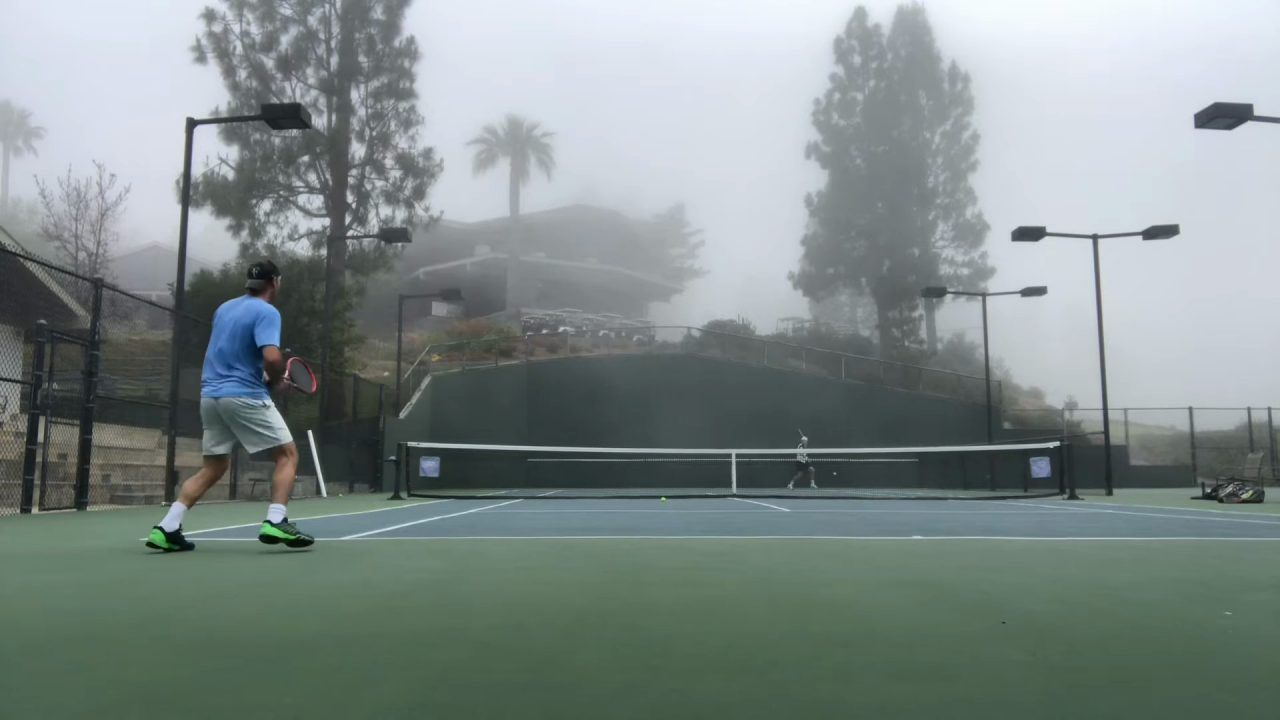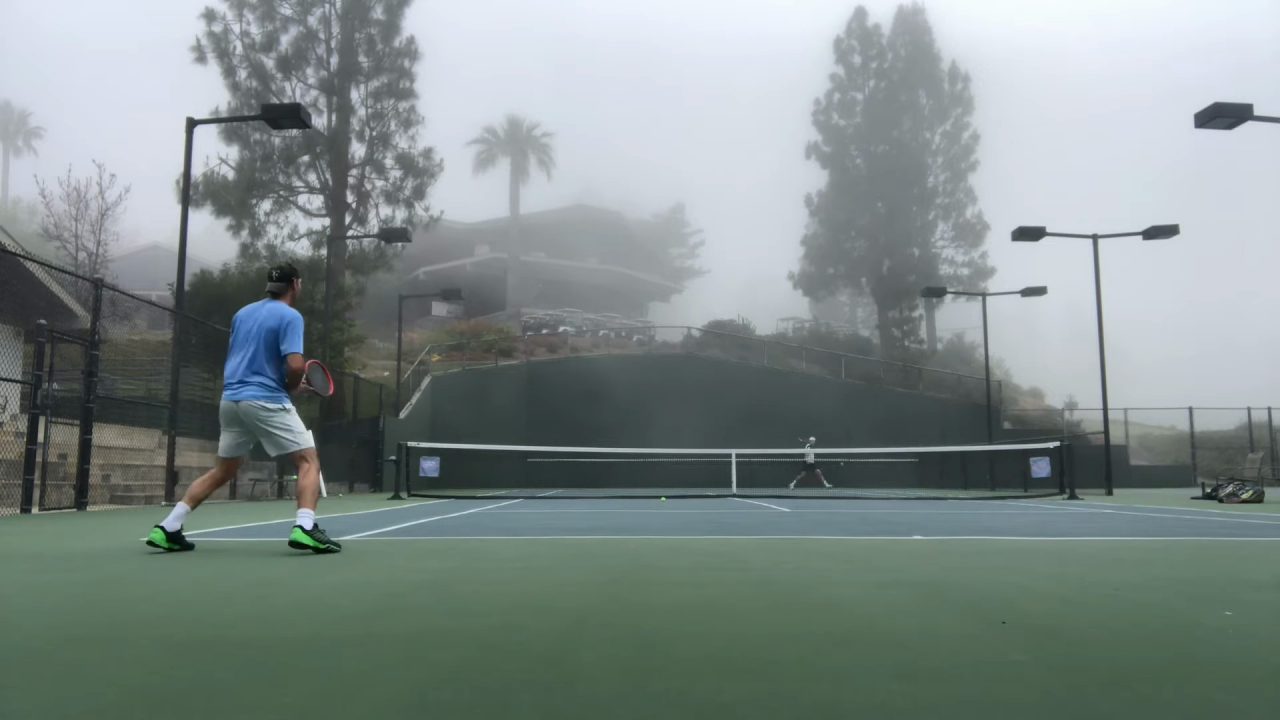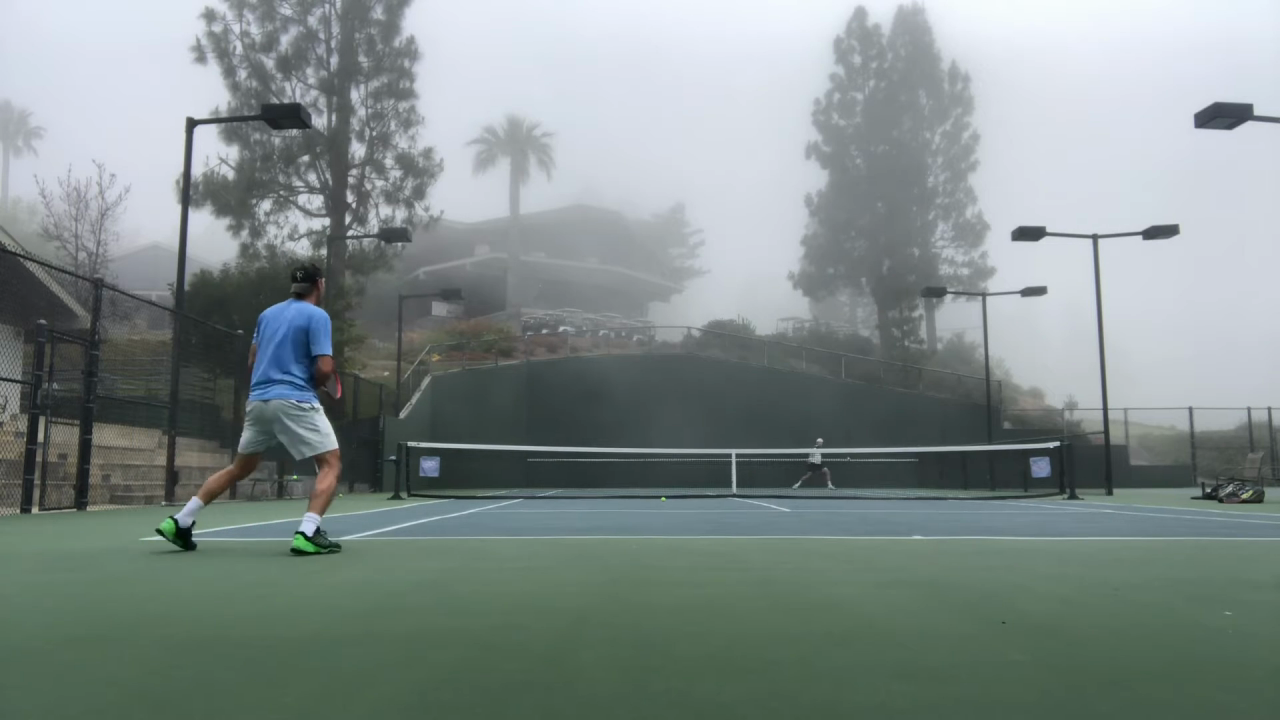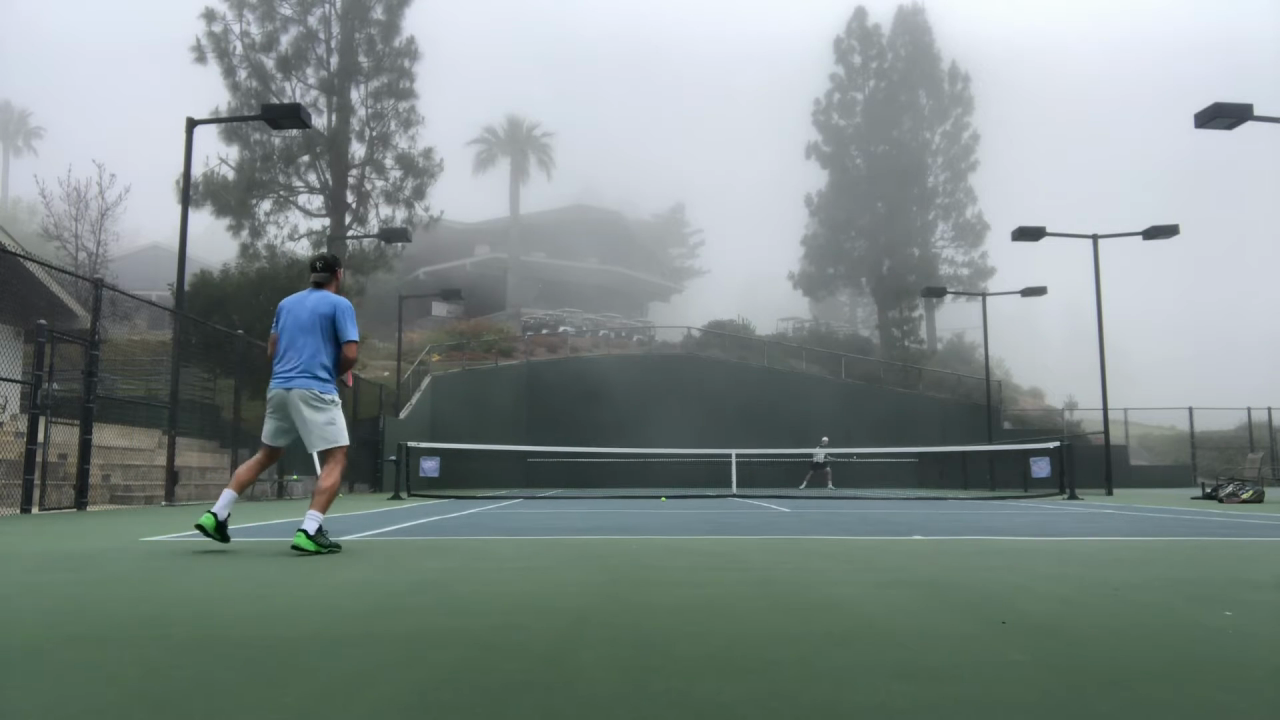
dt=0.1s
person 1, frame 1
left shoulder: (223, 309)
right shoulder: (267, 313)
right elbow: (272, 359)
right wrist: (275, 382)
left hip: (211, 396)
right hip: (245, 396)
left knee: (211, 468)
right knee: (287, 456)
left ankle: (167, 528)
right ankle: (276, 522)
person 1, frame 2
left shoulder: (243, 314)
right shoulder: (290, 316)
right elbow: (295, 366)
right wrist: (293, 384)
left hip: (231, 401)
right hip: (270, 403)
left knee: (222, 472)
right knee: (309, 462)
left ankle: (167, 528)
right ankle: (306, 528)
person 1, frame 3
left shoulder: (267, 314)
right shoulder: (318, 316)
left elbow: (254, 361)
right elbow: (325, 368)
right wrist: (316, 383)
left hip: (259, 400)
right hip: (295, 400)
left knee: (240, 468)
right knee: (330, 464)
left ankle: (180, 522)
right ankle: (307, 533)
person 1, frame 4
left shoulder: (286, 304)
right shoulder: (339, 305)
left elbow: (273, 350)
right elbow: (349, 355)
right wrist: (336, 373)
left hip: (279, 388)
right hip: (315, 390)
left knee: (266, 456)
right knee: (336, 460)
left ankle: (216, 515)
right ankle: (310, 531)
